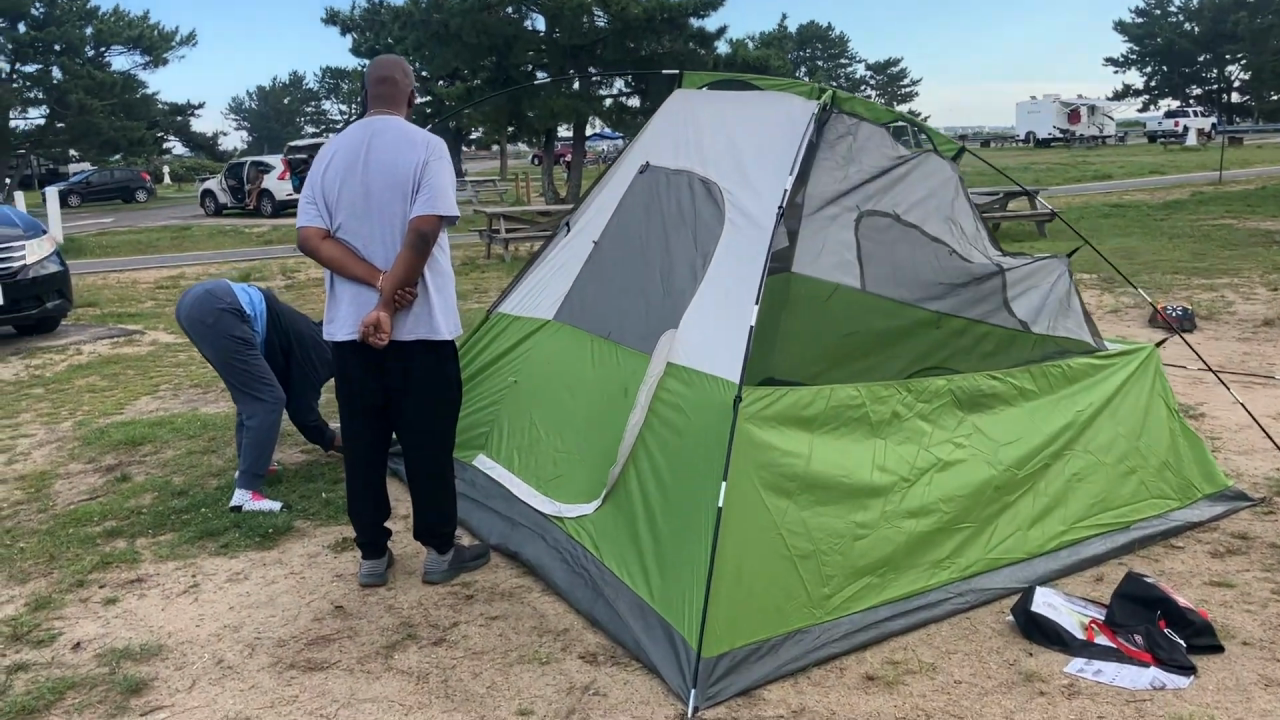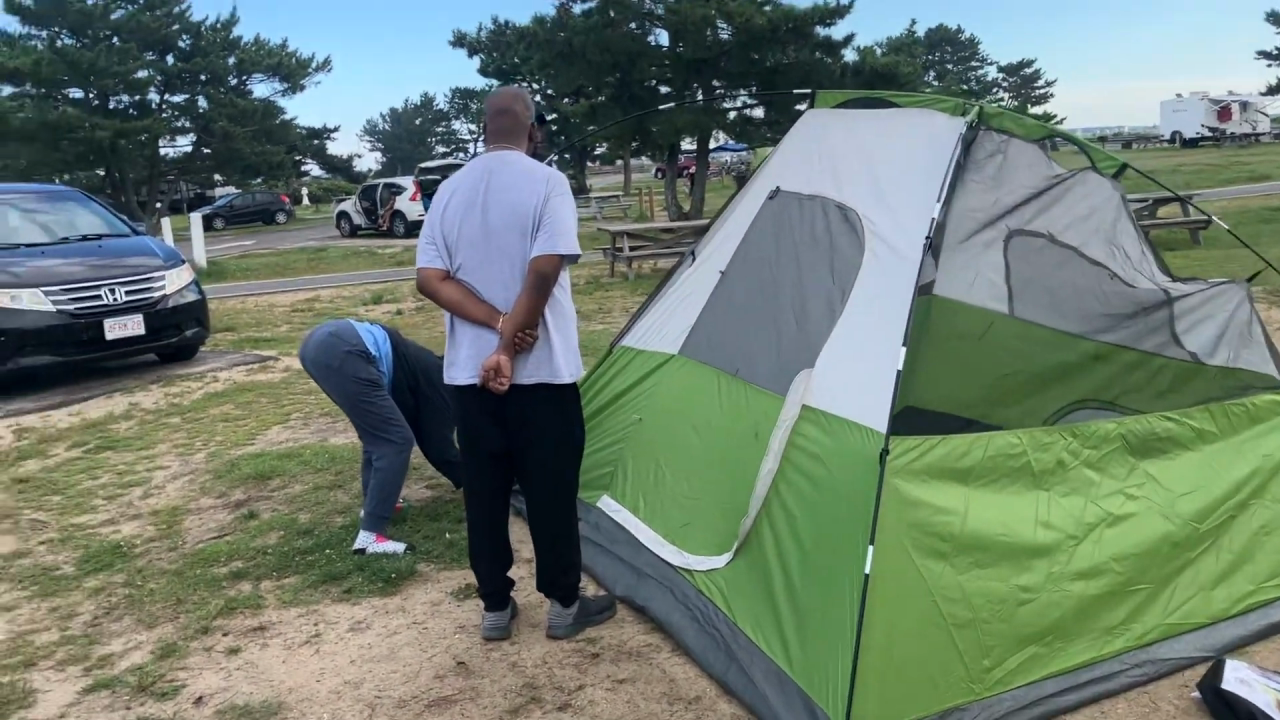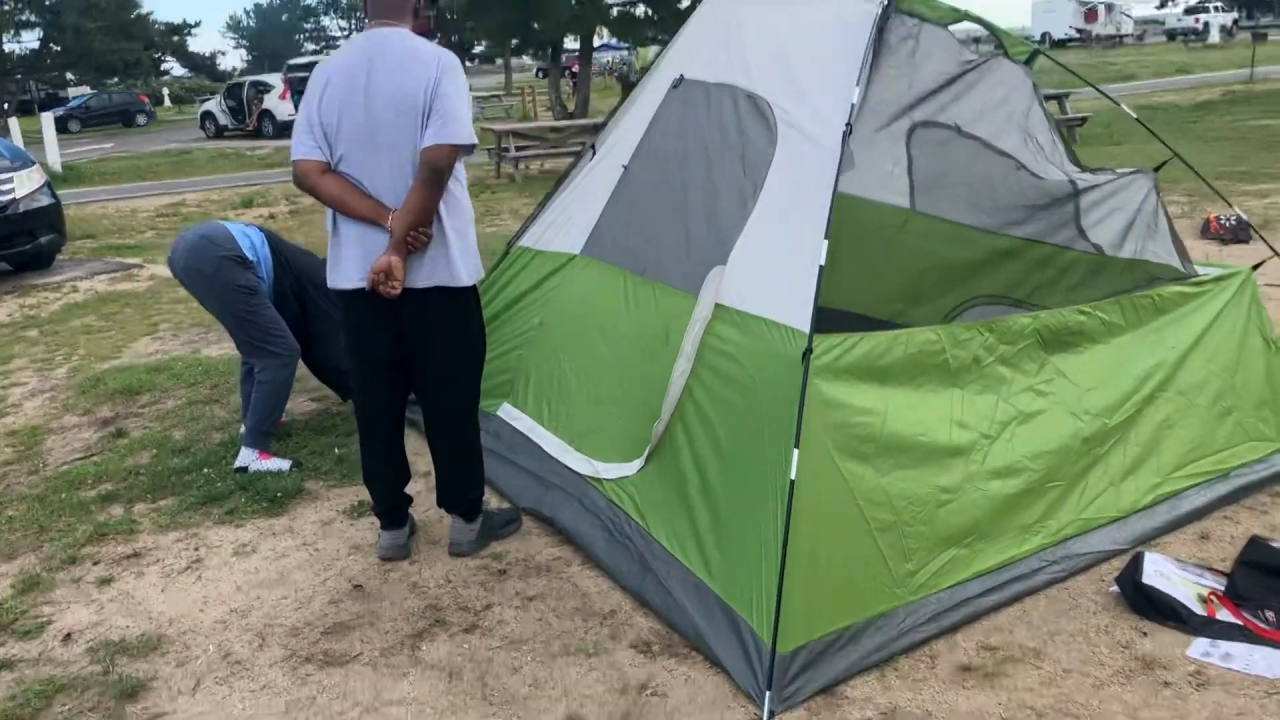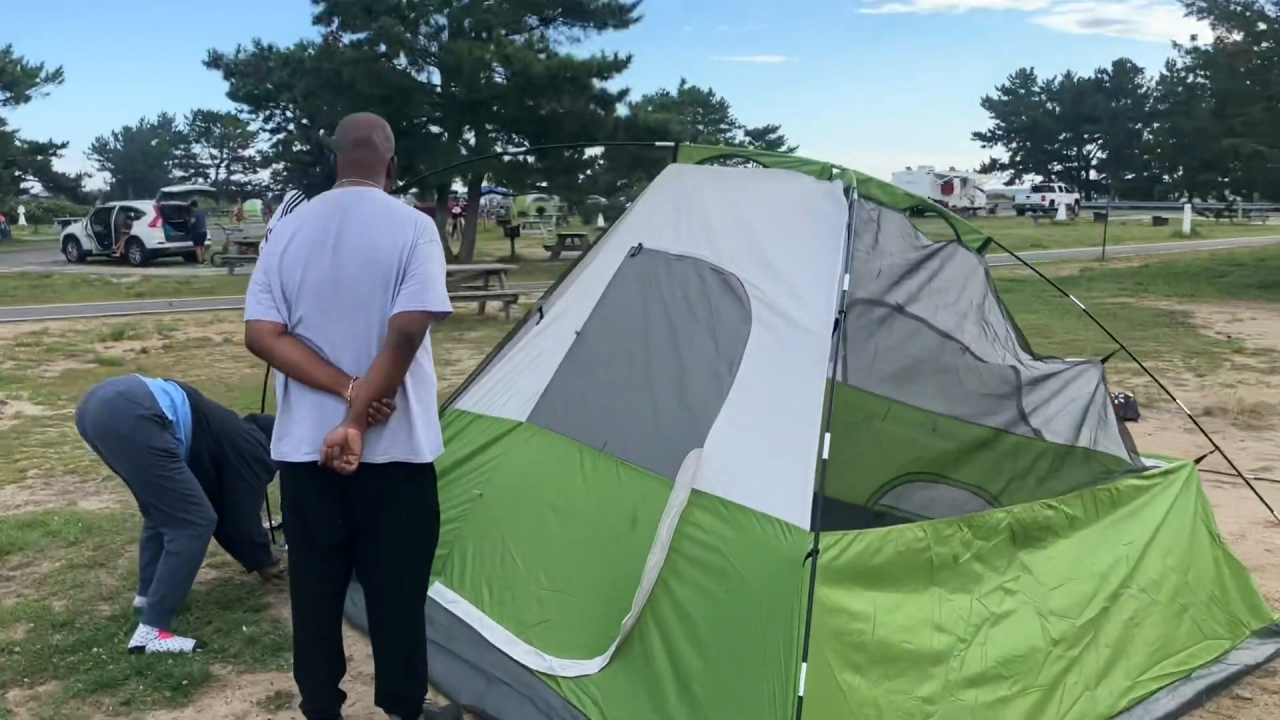
dt=0.7s
person 1, frame 1
left shoulder: (331, 152)
right shoulder: (426, 146)
left elbow: (310, 238)
right elbow: (422, 232)
left wrist: (377, 283)
right wrist: (388, 302)
left hip: (348, 329)
right hip: (419, 327)
left knee: (362, 443)
right knee: (428, 442)
left ankle: (372, 555)
right ankle: (440, 551)
person 1, frame 2
left shoulder: (450, 189)
right shoulder: (546, 181)
left elbow: (429, 279)
right elbow: (543, 271)
left wrist: (496, 326)
right wrist: (509, 346)
left hip: (468, 371)
right hip: (540, 369)
left knee: (483, 490)
right knee: (551, 489)
left ankle: (495, 606)
right ankle: (564, 604)
person 1, frame 3
left shoulder: (327, 73)
right shoulder: (437, 63)
left elbow: (308, 174)
right elbow: (436, 165)
left wrist: (388, 222)
right wrist: (401, 245)
left hip: (355, 276)
right hip: (436, 273)
left knee: (377, 404)
right knee: (450, 401)
left ankle: (393, 525)
right ankle: (466, 518)
person 1, frame 4
left shoulder: (289, 228)
right shoulder: (412, 226)
left elbow: (262, 334)
right elbow: (407, 329)
left wrist: (346, 392)
right wrist: (359, 419)
left hip: (304, 445)
right hip: (394, 446)
left knee: (314, 587)
right knee: (397, 588)
person 2, frame 1
right shoulder: (316, 353)
right elbow: (302, 412)
right wrist: (332, 440)
left hip: (198, 301)
right hip: (221, 311)
left knee: (256, 396)
right knee: (268, 400)
left ankle: (247, 467)
right ankle: (245, 494)
person 2, frame 2
left shoulder: (431, 371)
right shoulder: (439, 385)
left elbow: (429, 439)
right elbow: (439, 447)
left hip: (323, 340)
right hip: (343, 352)
left knee: (380, 433)
right knee: (395, 441)
left ankle: (373, 504)
right ankle: (370, 536)
person 2, frame 3
left shoulder: (311, 274)
right shoulder: (324, 288)
left elbow: (313, 347)
right elbow: (328, 352)
left wrist: (345, 386)
right wrist: (354, 393)
right hip: (216, 258)
left knee: (257, 345)
right knee: (278, 352)
left ankle: (251, 420)
right ankle: (251, 454)
person 2, frame 4
left shoulder: (233, 435)
right shoulder: (251, 452)
left elbow: (223, 511)
right elbow: (242, 519)
left wrist: (256, 557)
right wrist: (263, 562)
right hip: (133, 417)
left knee: (165, 510)
right knee: (192, 523)
left ankle: (148, 593)
right ankle: (151, 633)
